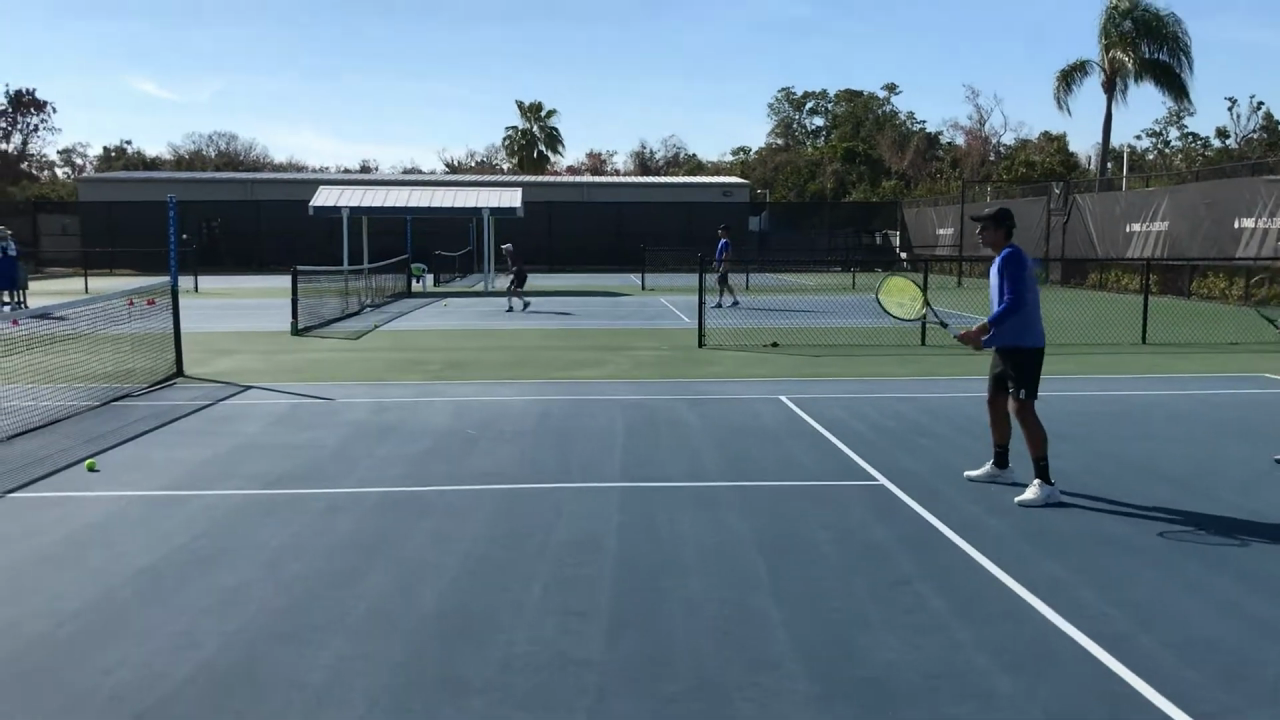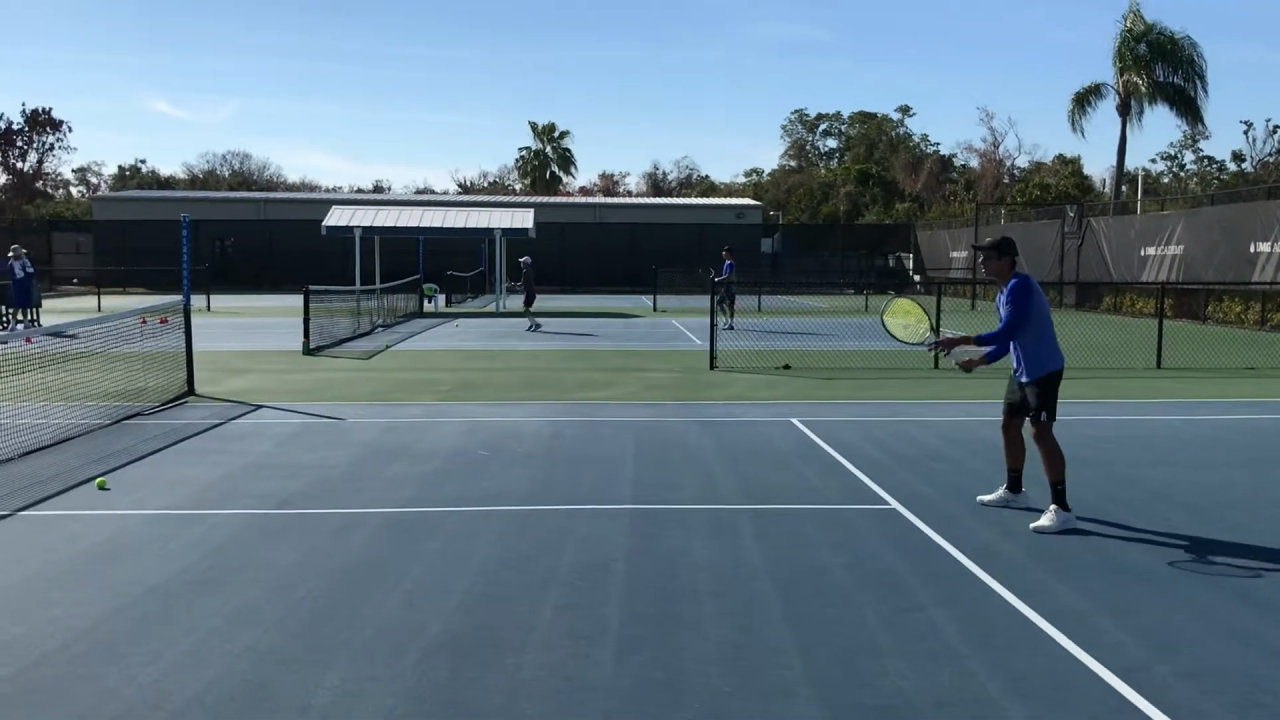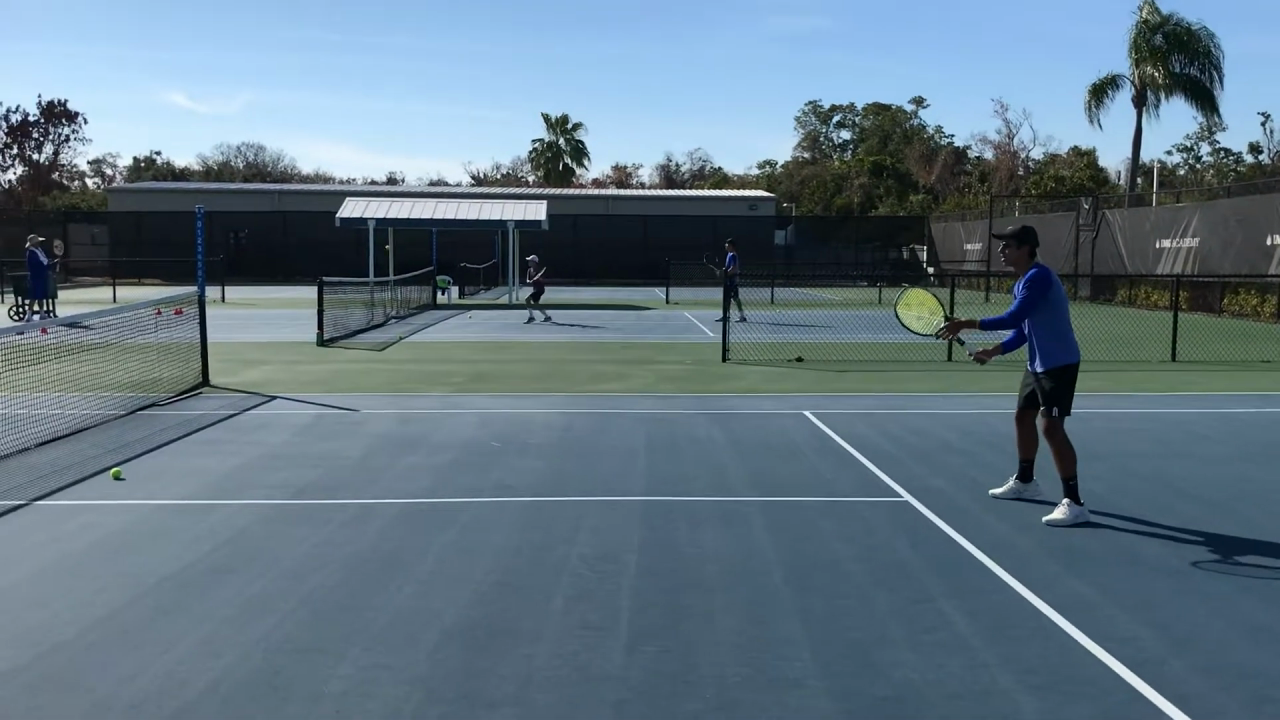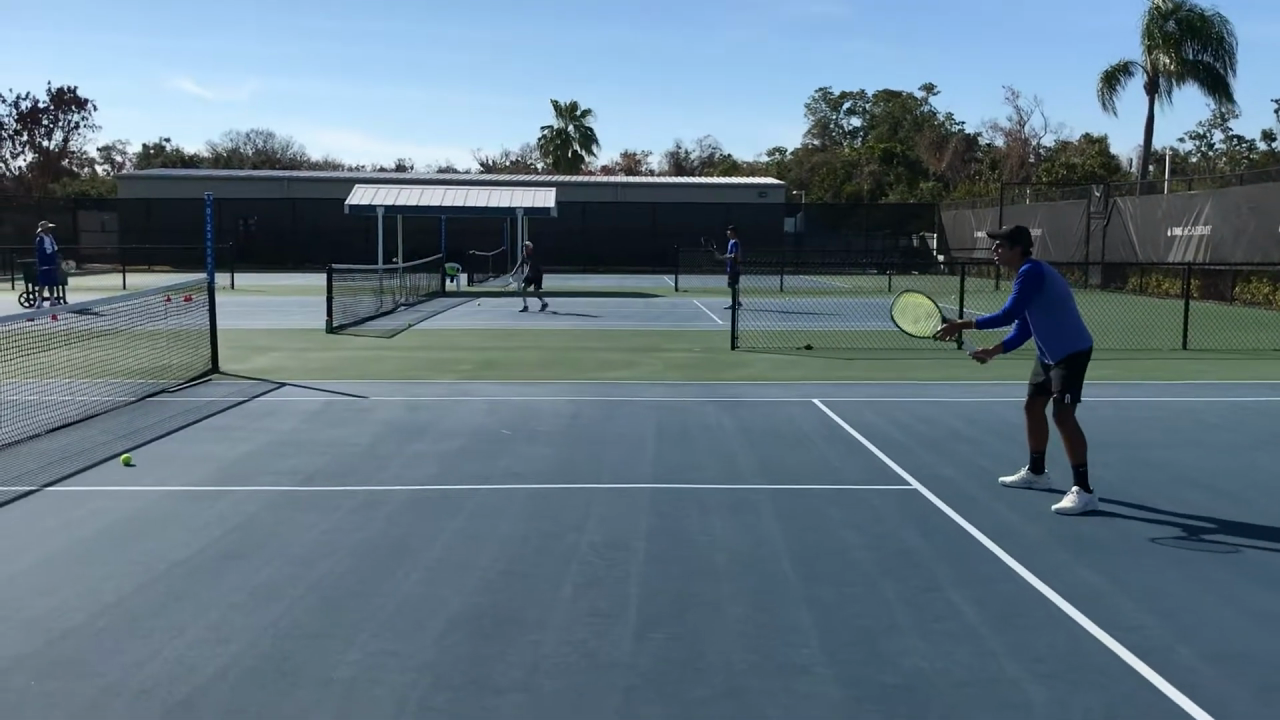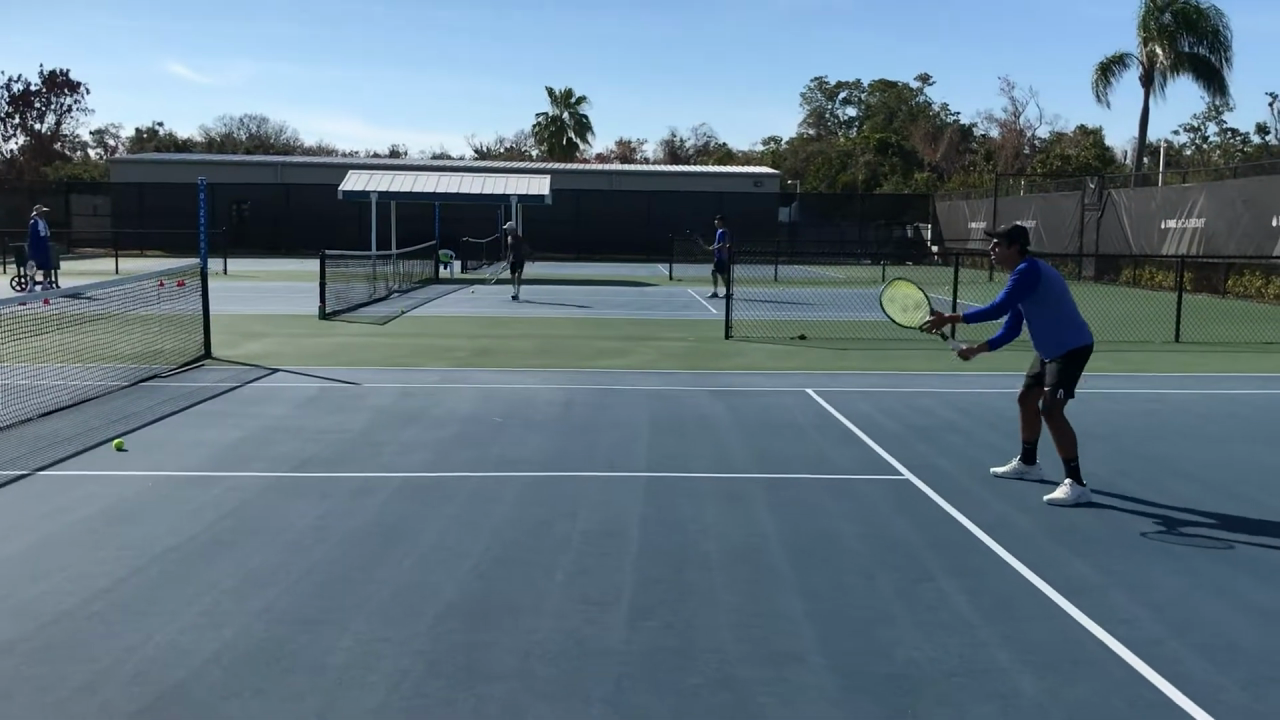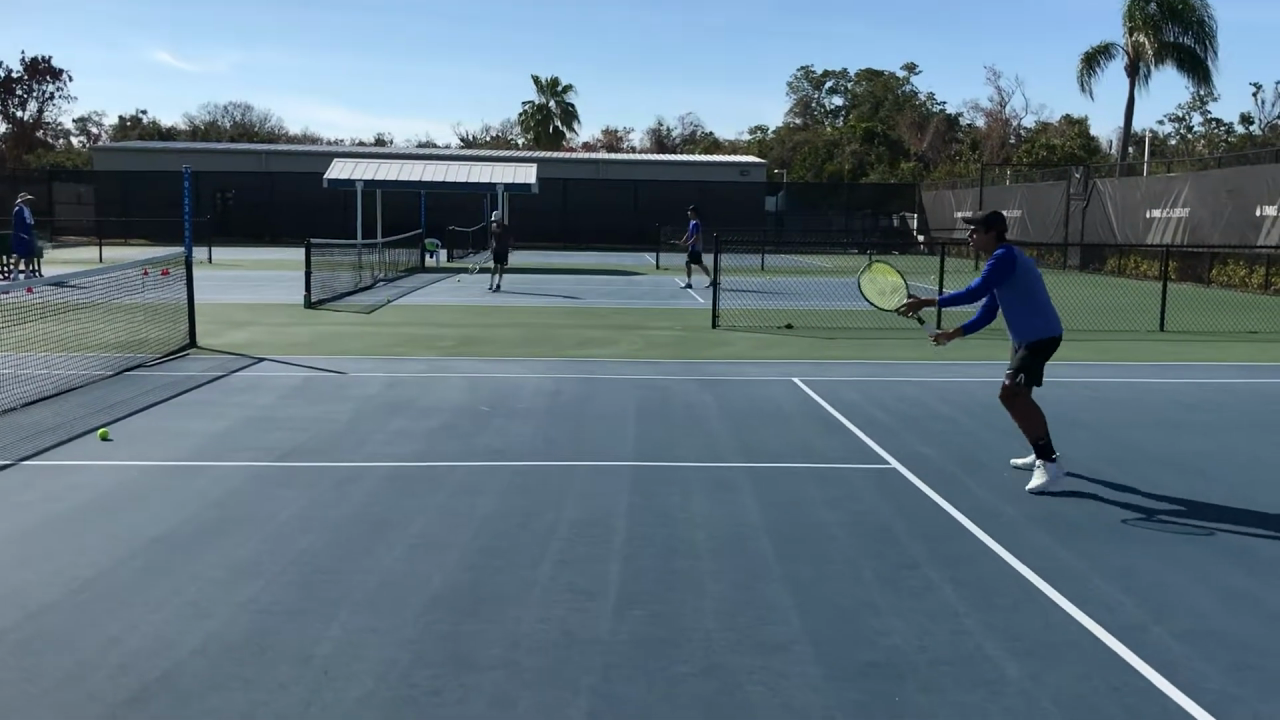
dt=0.4s
person 1, frame 1
left shoulder: (1011, 257)
right shoulder: (1000, 261)
left elbow: (1014, 303)
left wrist: (983, 327)
right wrist: (978, 332)
left hip: (1023, 346)
right hip: (1006, 345)
left knee: (1021, 409)
right knee: (995, 402)
left ankle: (1045, 483)
right ankle: (1000, 465)
person 1, frame 2
left shoulder: (1020, 286)
right shoulder: (1004, 292)
left elbow: (1007, 332)
left wrist: (962, 341)
right wrist: (979, 361)
left hip: (1044, 371)
right hip: (1022, 370)
left knee: (1041, 432)
right knee: (1010, 425)
left ankle: (1061, 508)
right ankle: (1014, 490)
person 1, frame 3
left shoulder: (1039, 276)
right shoulder: (1021, 284)
left elbow: (1012, 319)
right elbow: (1022, 331)
left wrist: (966, 323)
right wrist: (994, 351)
left hip: (1058, 364)
right hip: (1037, 363)
left knee: (1051, 427)
right knee: (1023, 417)
left ankle: (1074, 503)
right ankle: (1025, 481)
person 1, frame 4
left shoulder: (1032, 271)
right shoulder: (1025, 276)
left elbow: (1007, 316)
right elbow: (1022, 329)
left wrist: (962, 325)
right wrist: (993, 351)
left hip: (1071, 352)
right hip: (1049, 353)
left knee: (1062, 415)
right knee: (1033, 406)
left ankle: (1083, 490)
right ankle: (1036, 471)
person 1, frame 5
left shoulder: (1028, 270)
right shoulder: (1022, 274)
left elbow: (997, 309)
right elbow: (1011, 328)
left wrist: (950, 319)
right wrist: (978, 349)
left hip: (1072, 348)
right hip: (1051, 349)
left knee: (1051, 410)
right knee: (1027, 398)
left ankle: (1076, 483)
right ankle: (1027, 462)
person 1, frame 6
left shoulder: (1005, 256)
right shoulder: (1000, 261)
left elbow: (973, 293)
right elbow: (986, 314)
left wrist: (926, 302)
right wrist: (953, 333)
left hip: (1041, 337)
right hip: (1027, 336)
left knee: (1011, 394)
right knee: (1014, 394)
left ankle: (1049, 463)
right ankle: (1044, 455)
